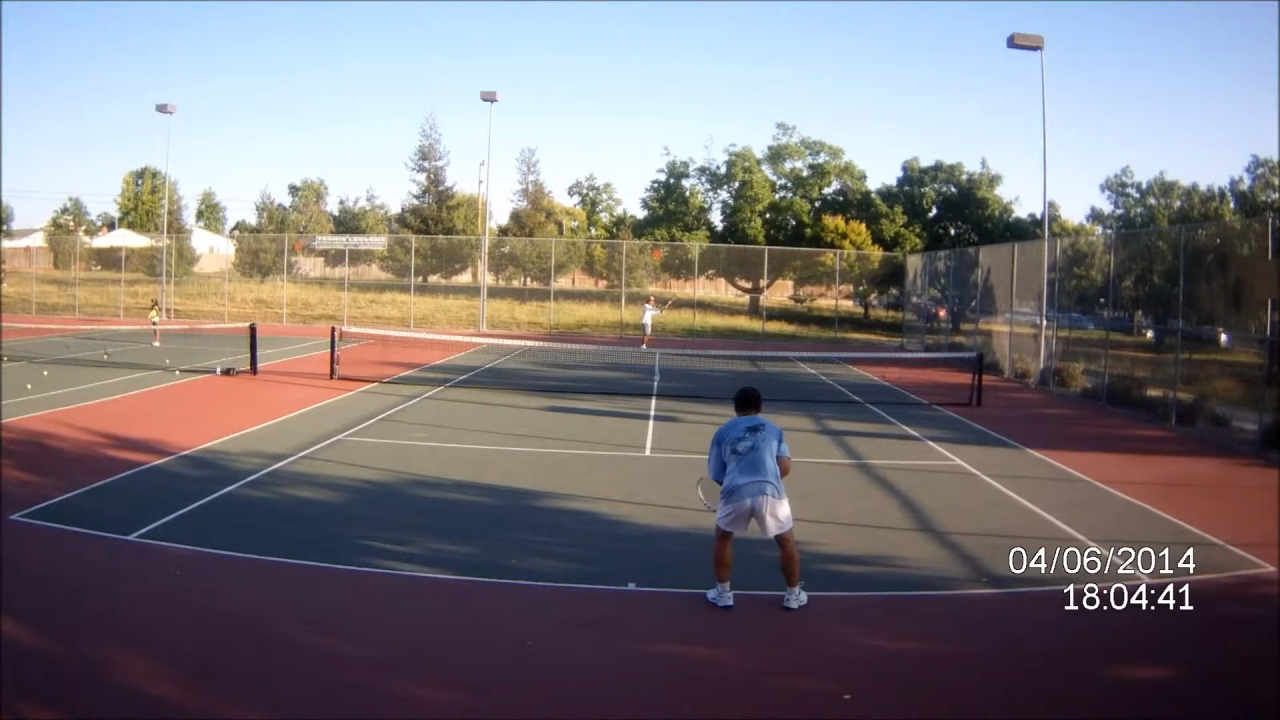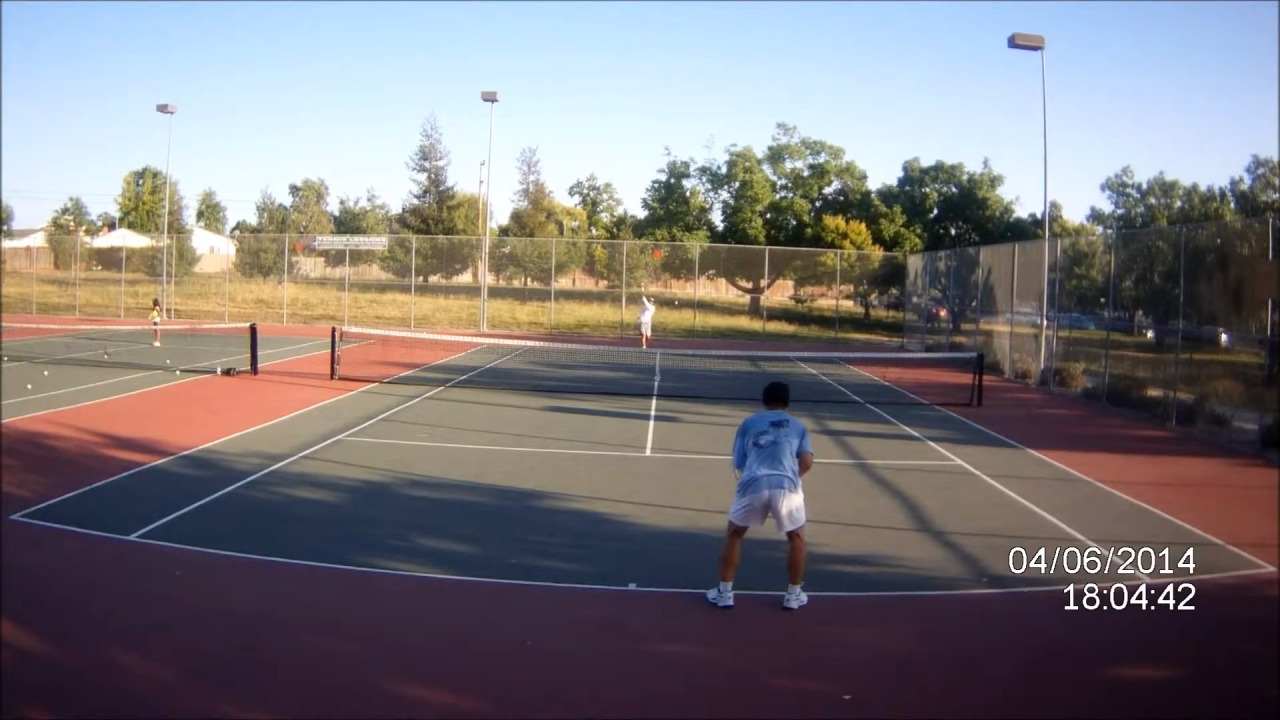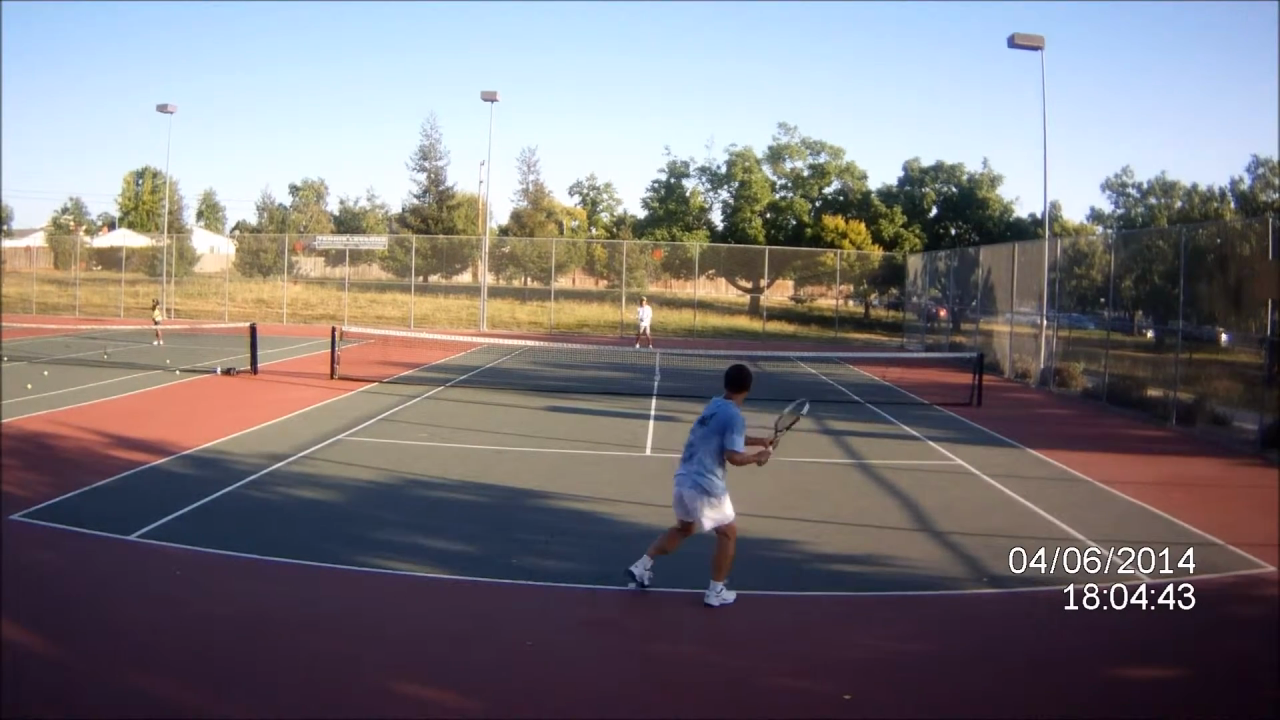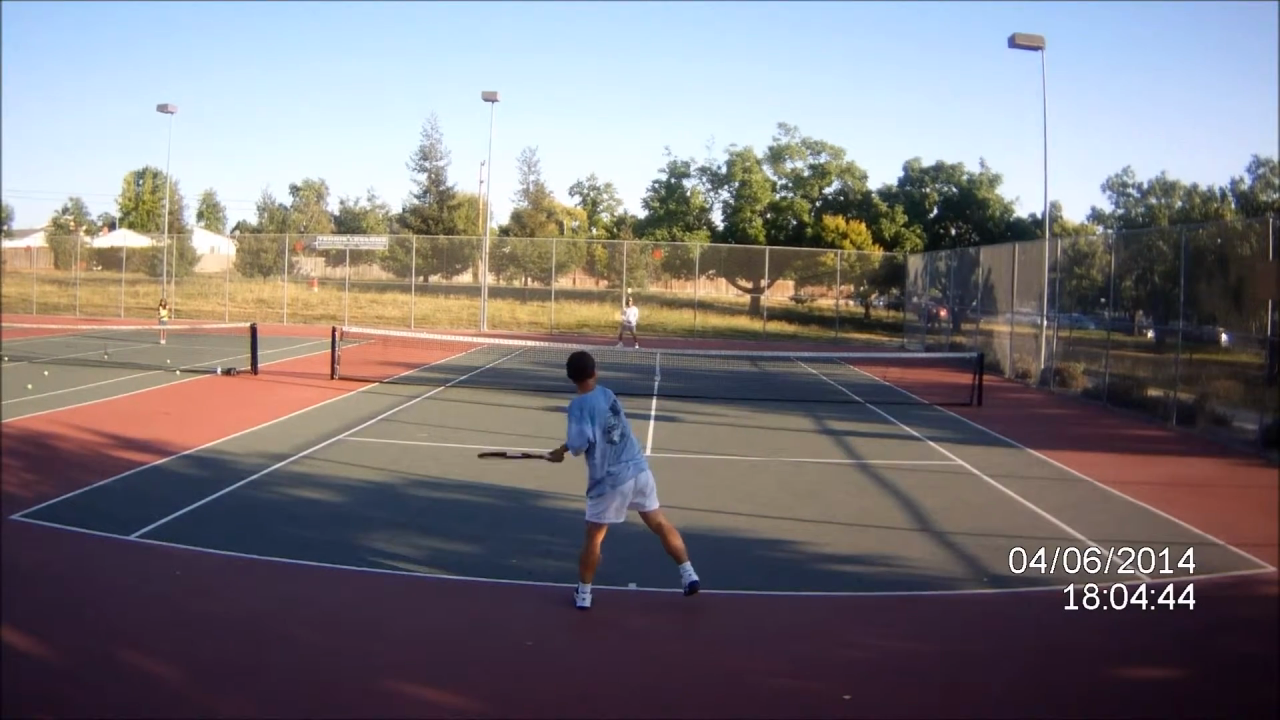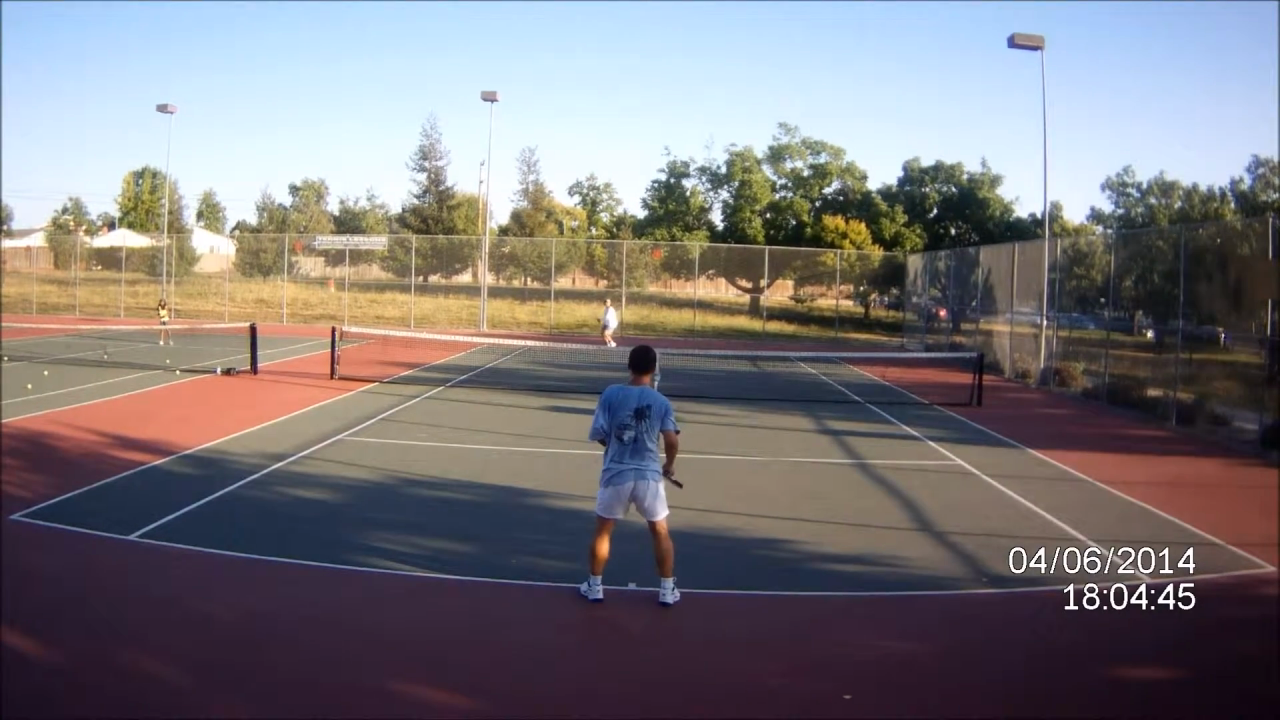
dt=1s
person 1, frame 1
left shoulder: (723, 432)
right shoulder: (773, 429)
left elbow: (716, 476)
right elbow: (785, 467)
left hip: (735, 493)
right hip: (770, 491)
left knee: (722, 538)
right knee: (786, 542)
left ankle: (723, 593)
right ankle: (793, 594)
person 1, frame 2
left shoulder: (748, 423)
right shoulder: (798, 426)
left elbow: (739, 464)
right elbow: (807, 462)
left hip: (753, 486)
right hip: (786, 486)
left knee: (734, 535)
right knee: (796, 539)
left ankle: (724, 593)
right ankle: (794, 594)
person 1, frame 3
left shoulder: (714, 405)
right shoulder: (734, 416)
right elbow: (733, 457)
left wrist: (757, 441)
right wrist: (759, 456)
left hip: (683, 480)
right hip: (706, 487)
left knee: (682, 529)
right knee: (728, 535)
left ankle: (641, 567)
right ankle: (716, 592)
person 1, frame 4
left shoulder: (577, 405)
right shoulder: (607, 394)
left elbow: (579, 447)
left wrist: (567, 449)
right wrist: (562, 449)
left hip: (610, 481)
right hip: (639, 470)
left knee: (594, 538)
right knee: (660, 525)
left ankle: (584, 593)
right ankle: (689, 574)
person 1, frame 5
left shoulder: (611, 393)
right shoulder: (661, 402)
left elbow: (597, 433)
right elbow: (672, 441)
right wrist: (669, 465)
left hip: (615, 475)
right hip: (649, 476)
left knee: (602, 531)
right knee: (660, 533)
left ankle: (595, 586)
right ankle: (667, 590)
